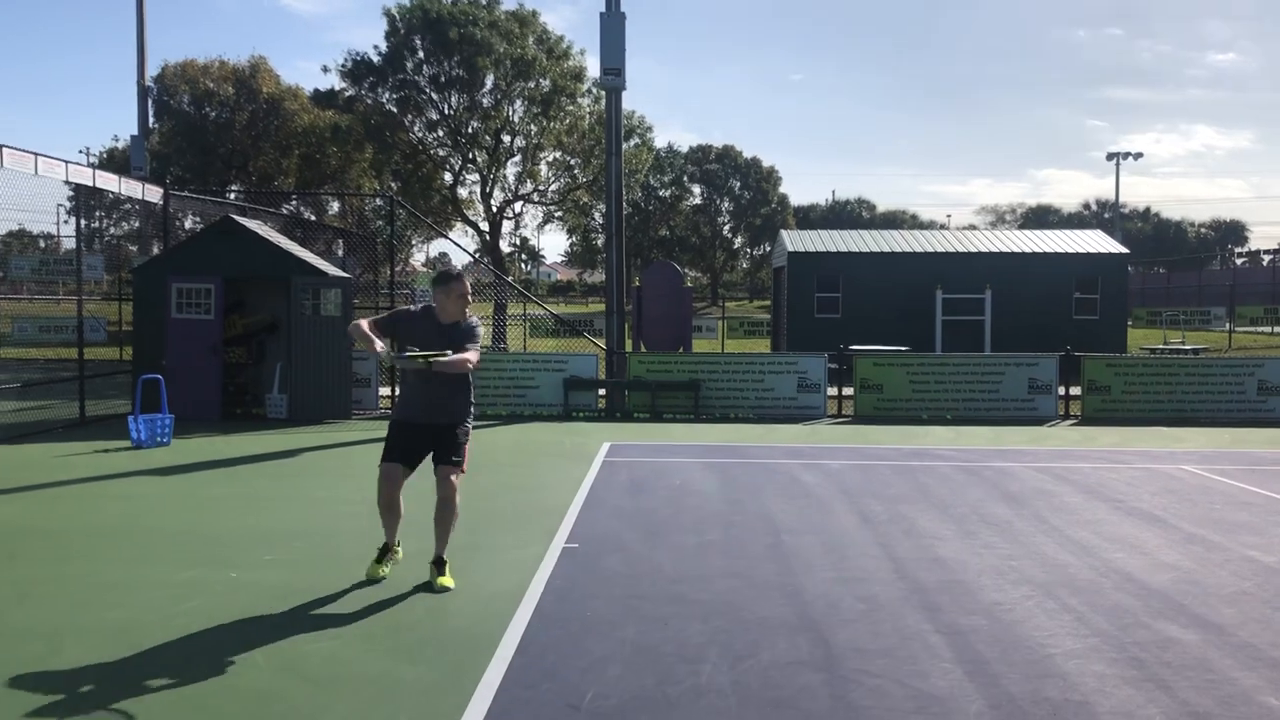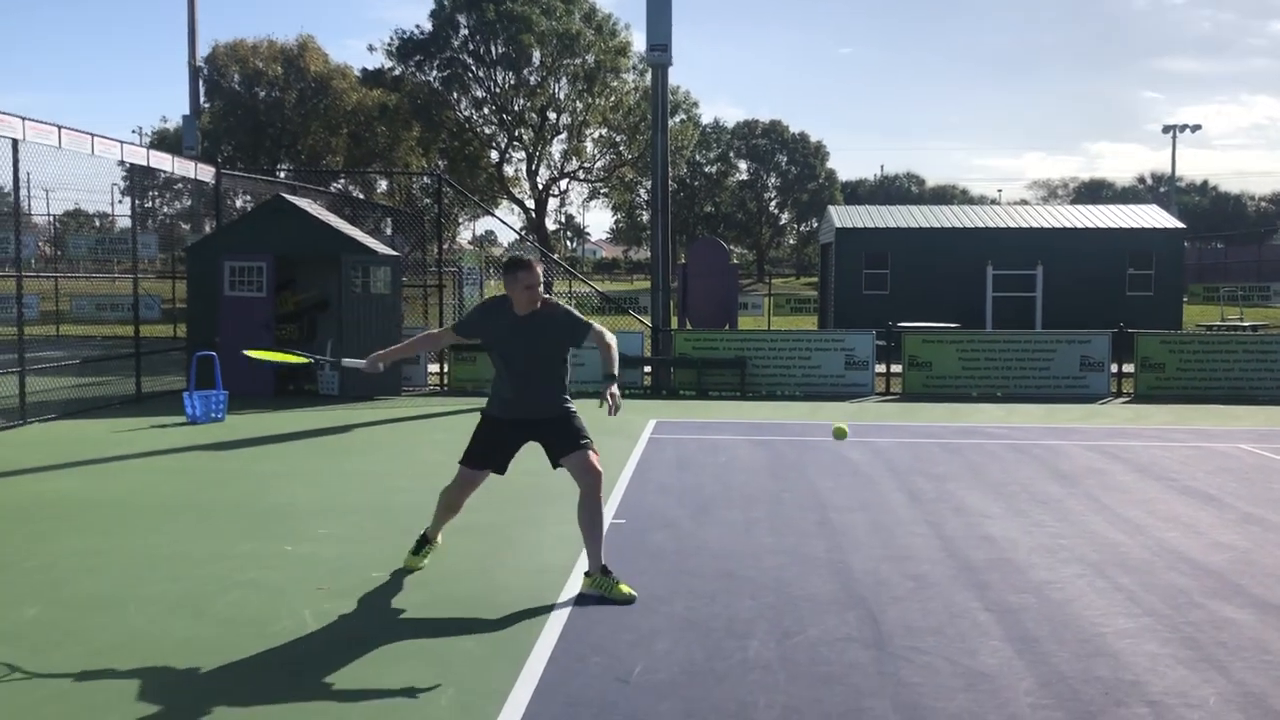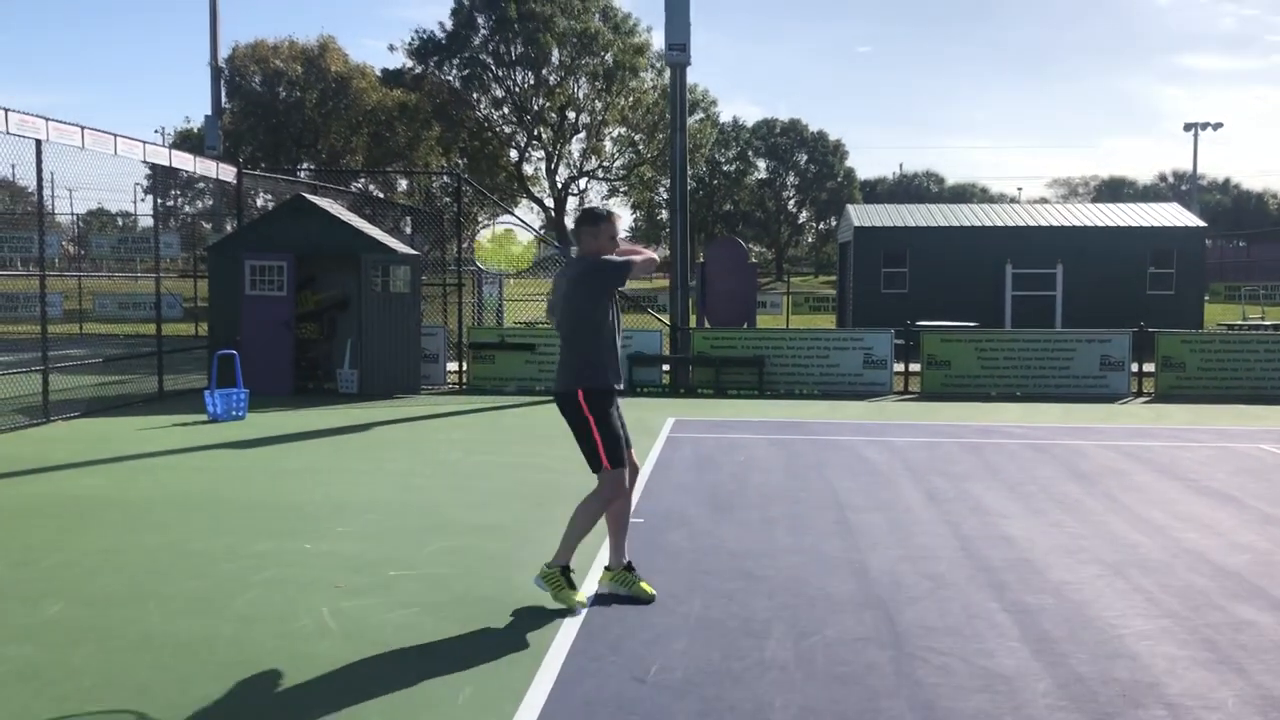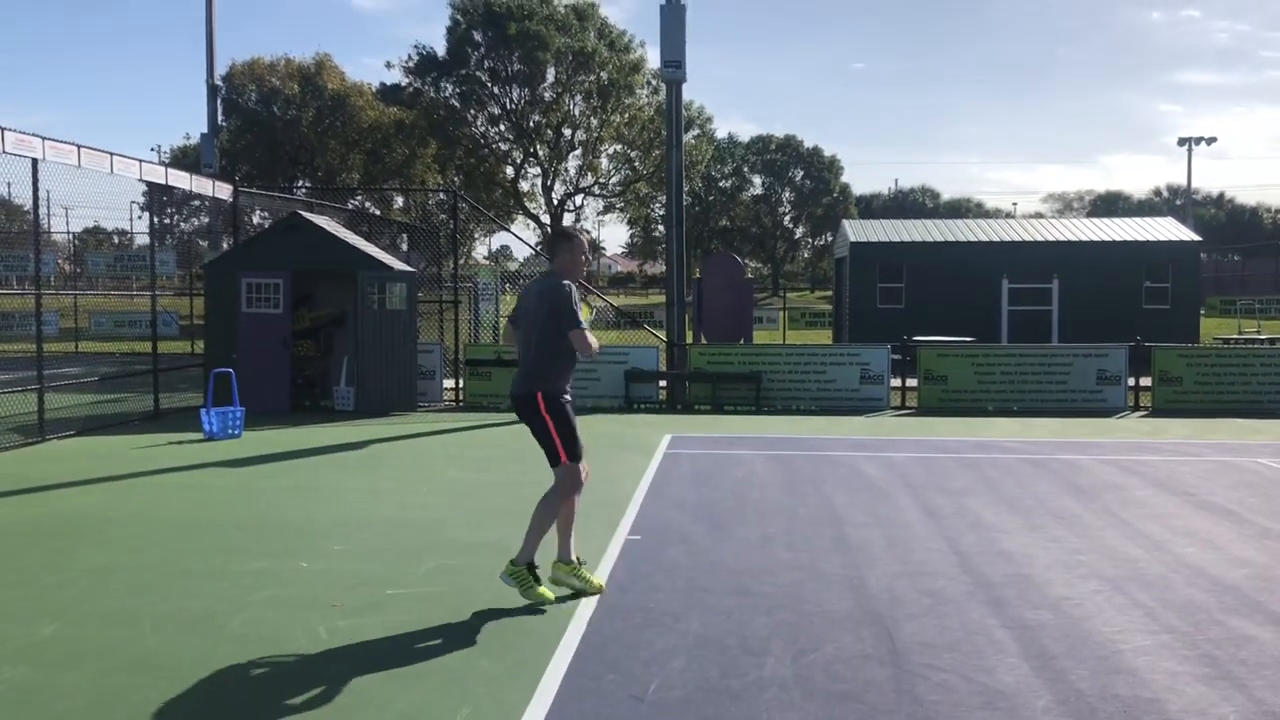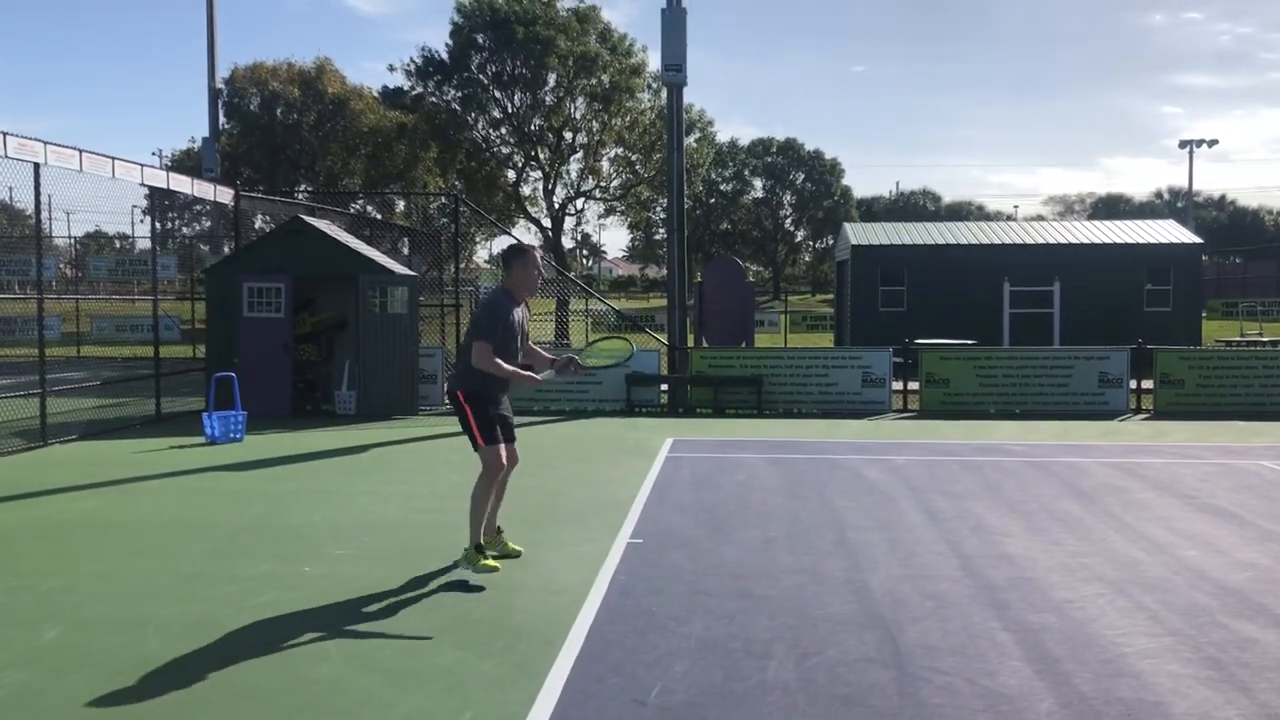
dt=0.5s
person 1, frame 1
left shoulder: (471, 328)
right shoulder: (411, 317)
left elbow: (468, 360)
right elbow: (358, 326)
left wrist: (426, 364)
right wrist: (372, 340)
left hip: (452, 419)
right hip: (410, 417)
left knee: (448, 484)
right knee: (387, 484)
left ankle: (440, 562)
right ankle: (391, 546)
person 1, frame 2
left shoulder: (557, 313)
right shoulder: (488, 314)
left elbow: (604, 339)
right elbow: (439, 338)
left wrist: (611, 379)
right wrist: (389, 354)
left hip: (553, 409)
right hip: (504, 413)
left knee: (591, 476)
right knee: (462, 486)
left ankle: (597, 574)
right ankle: (430, 537)
person 1, frame 3
left shoulder: (568, 274)
right shoulder: (593, 268)
left elbow: (552, 314)
right elbow: (650, 261)
right wrist: (623, 252)
left hip: (595, 389)
right hip: (585, 391)
left knee: (629, 471)
right knee: (612, 486)
left ankle: (617, 569)
right ankle: (556, 568)
person 1, frame 4
left shoulder: (534, 290)
right shoulder: (562, 290)
left elbow: (508, 337)
right elbow: (585, 348)
right wrist: (593, 343)
left hip: (543, 394)
right hip: (541, 396)
left knee: (576, 477)
right knee: (569, 481)
left ankle: (566, 563)
right ankle: (521, 564)
person 1, frame 5
left shoulder: (520, 306)
right shoulder: (496, 305)
left elbow: (523, 349)
right elbow: (480, 358)
left wrist: (555, 361)
right wrist: (521, 376)
left hip: (495, 392)
right hip: (470, 391)
left knee: (508, 461)
right knee: (496, 464)
left ankle: (490, 533)
right ankle: (474, 550)
